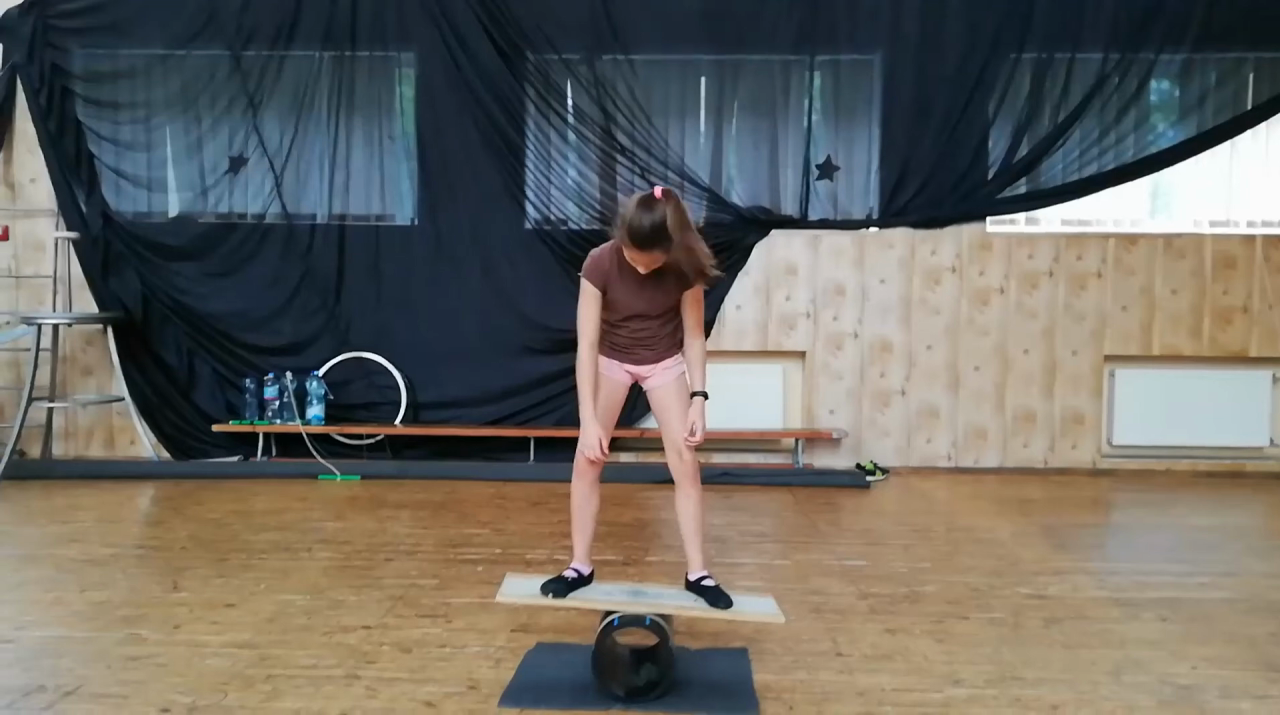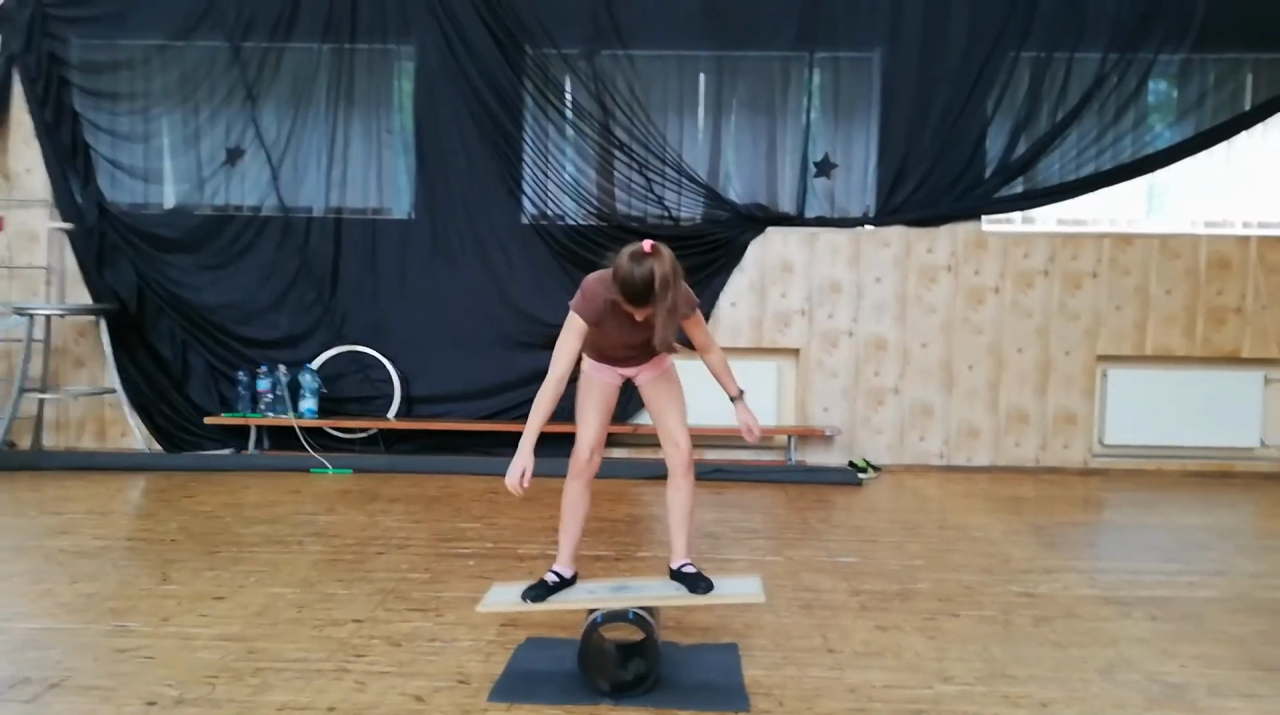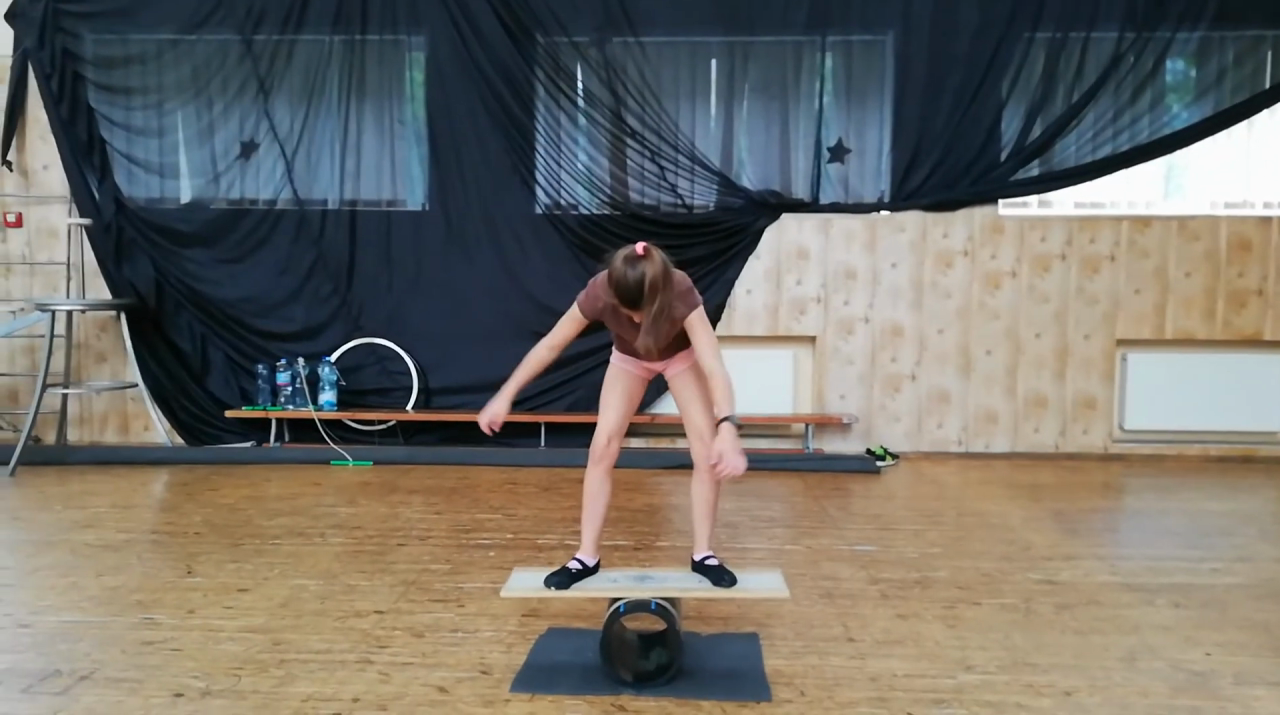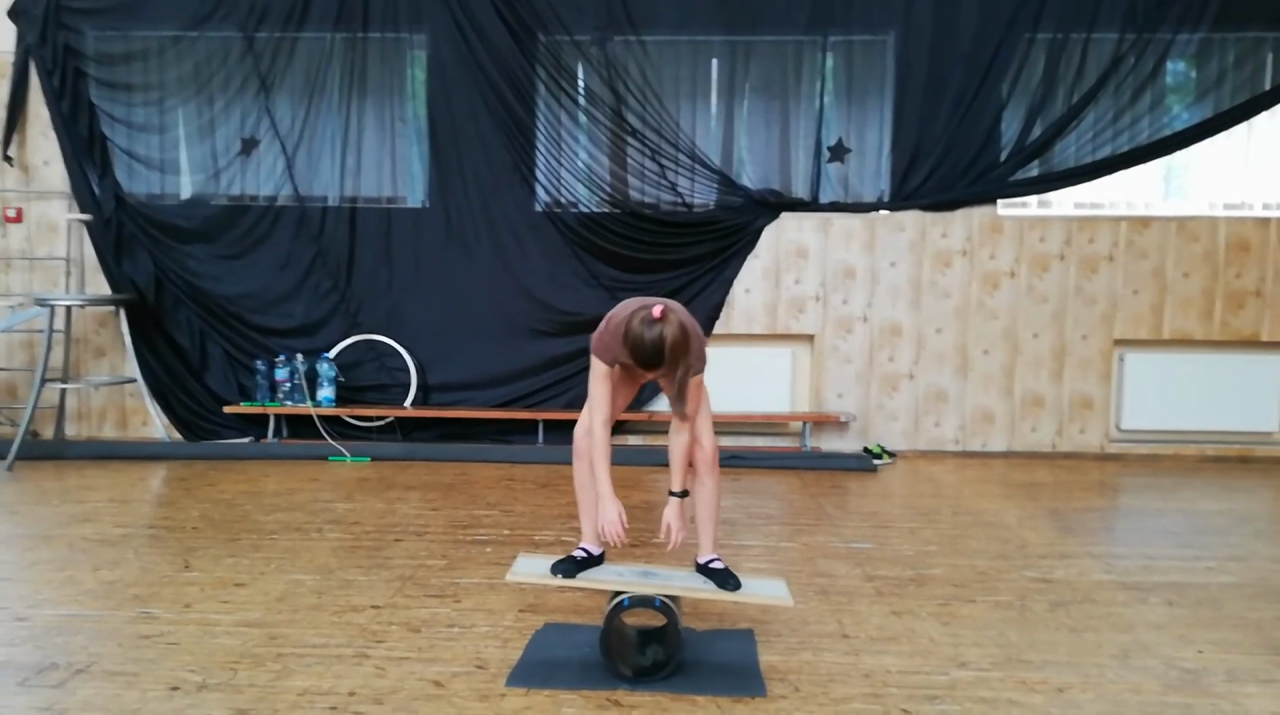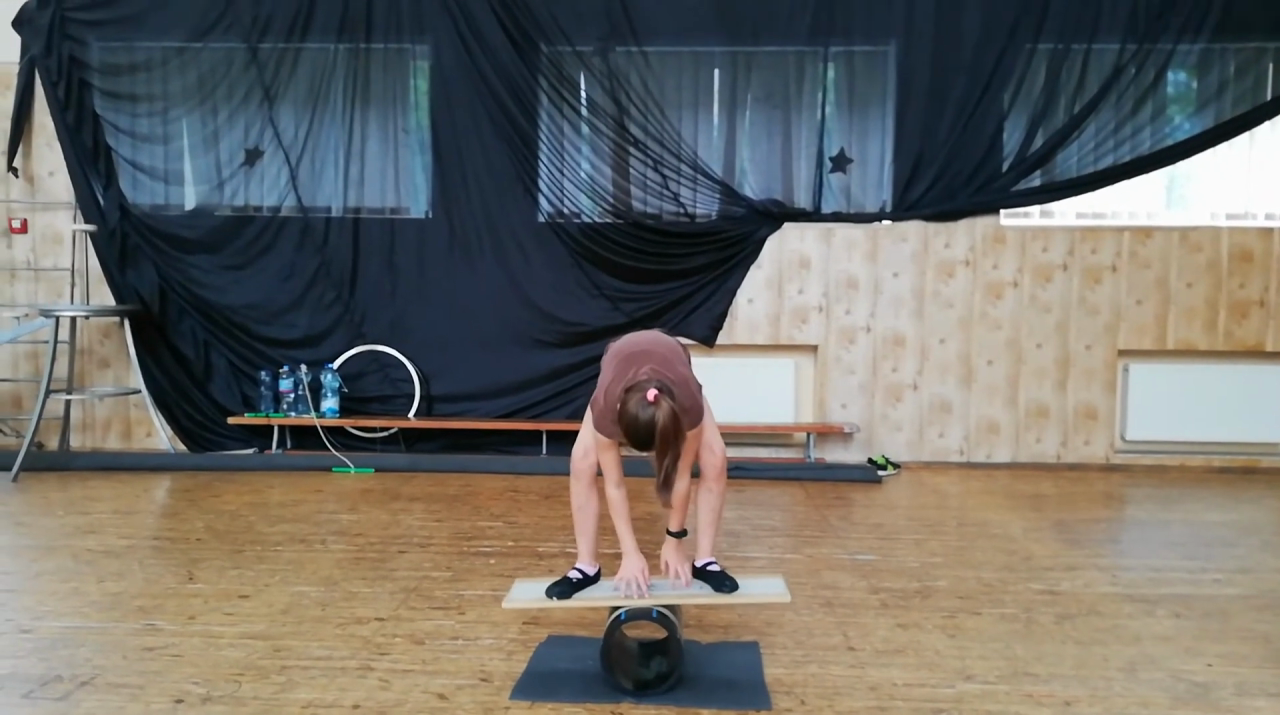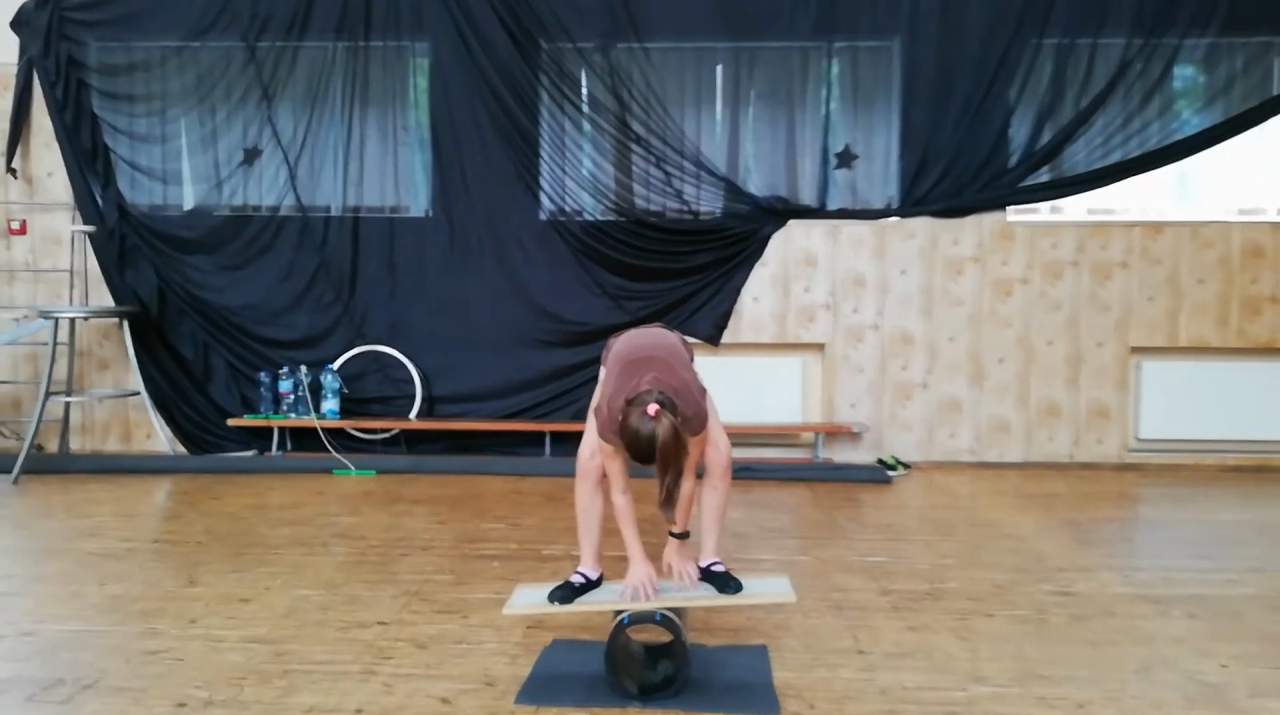
dt=0.7s
person 1, frame 1
left shoulder: (684, 267)
right shoulder: (600, 263)
left elbow: (694, 336)
right elbow: (586, 344)
left wrist: (698, 398)
right wrist: (588, 419)
left hip: (665, 364)
right hip: (611, 361)
left knee: (685, 461)
right knee: (587, 458)
left ankle: (697, 573)
right ankle: (580, 566)
person 1, frame 2
left shoulder: (677, 296)
right shoulder: (594, 293)
left elbow: (709, 350)
right elbow: (557, 375)
left wrist: (738, 402)
right wrist: (525, 447)
left hip: (652, 362)
right hip: (601, 364)
left knee: (681, 453)
right knee: (584, 458)
left ankle: (681, 563)
right ankle: (563, 568)
person 1, frame 3
left shoulder: (680, 292)
right shoulder: (600, 292)
left elbow: (713, 364)
right elbow: (551, 345)
left wrist: (727, 428)
right wrist: (505, 395)
left hip: (680, 357)
right hip: (629, 358)
left knee: (706, 446)
right knee: (602, 446)
left ankle: (703, 555)
right ankle: (586, 557)
person 1, frame 4
left shoulder: (691, 345)
right shoulder: (609, 338)
left elbow: (682, 428)
right elbow: (600, 423)
left wrist: (676, 498)
right wrist: (606, 497)
left hip: (676, 362)
right hip: (624, 362)
left knee: (705, 448)
right knee: (584, 437)
left ankle: (708, 557)
right ankle: (590, 547)
person 1, frame 5
left shoulder: (688, 404)
right shoulder: (606, 405)
left elbow: (681, 476)
right elbow: (614, 485)
left wrist: (674, 541)
right wrist: (630, 553)
left knee: (715, 458)
right knee: (582, 460)
left ankle: (705, 561)
right ankle: (586, 566)
person 1, frame 6
left shoulder: (692, 408)
right shoulder: (611, 413)
left elbow: (686, 477)
right elbow: (619, 491)
left wrist: (677, 541)
right wrist: (637, 560)
left knee: (719, 456)
right knee: (589, 462)
left ankle: (709, 561)
right ankle: (588, 570)
